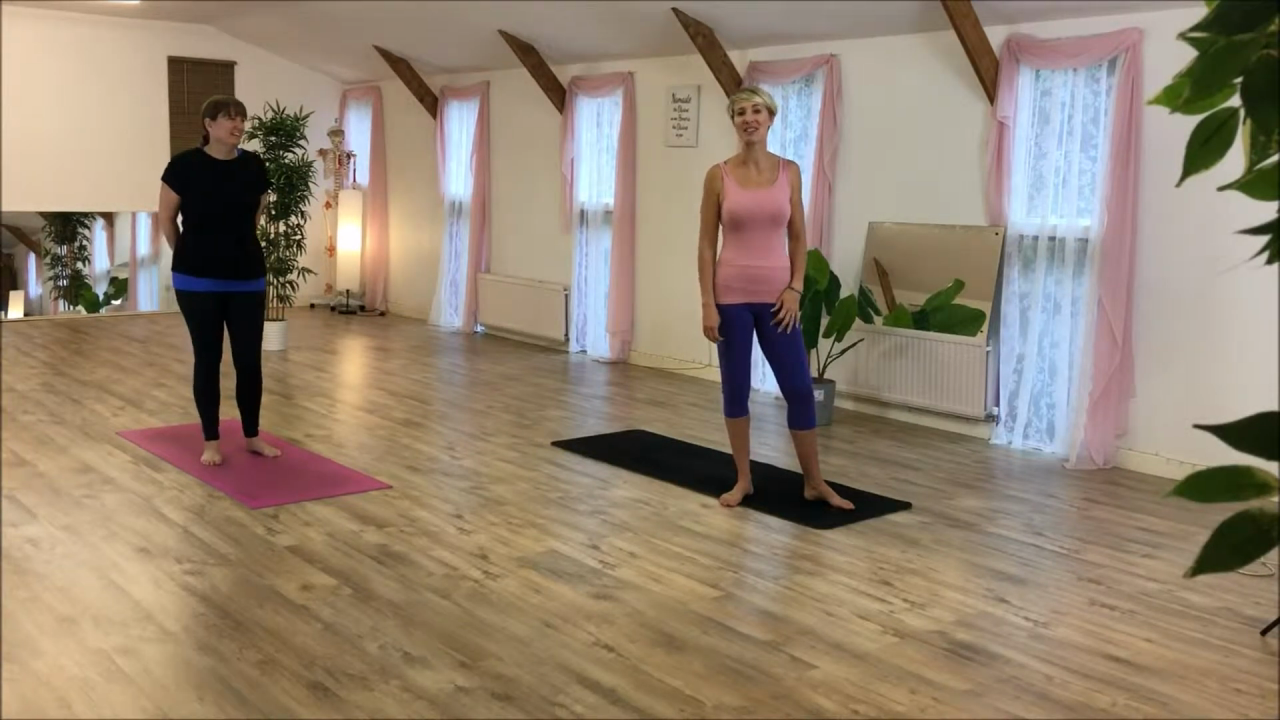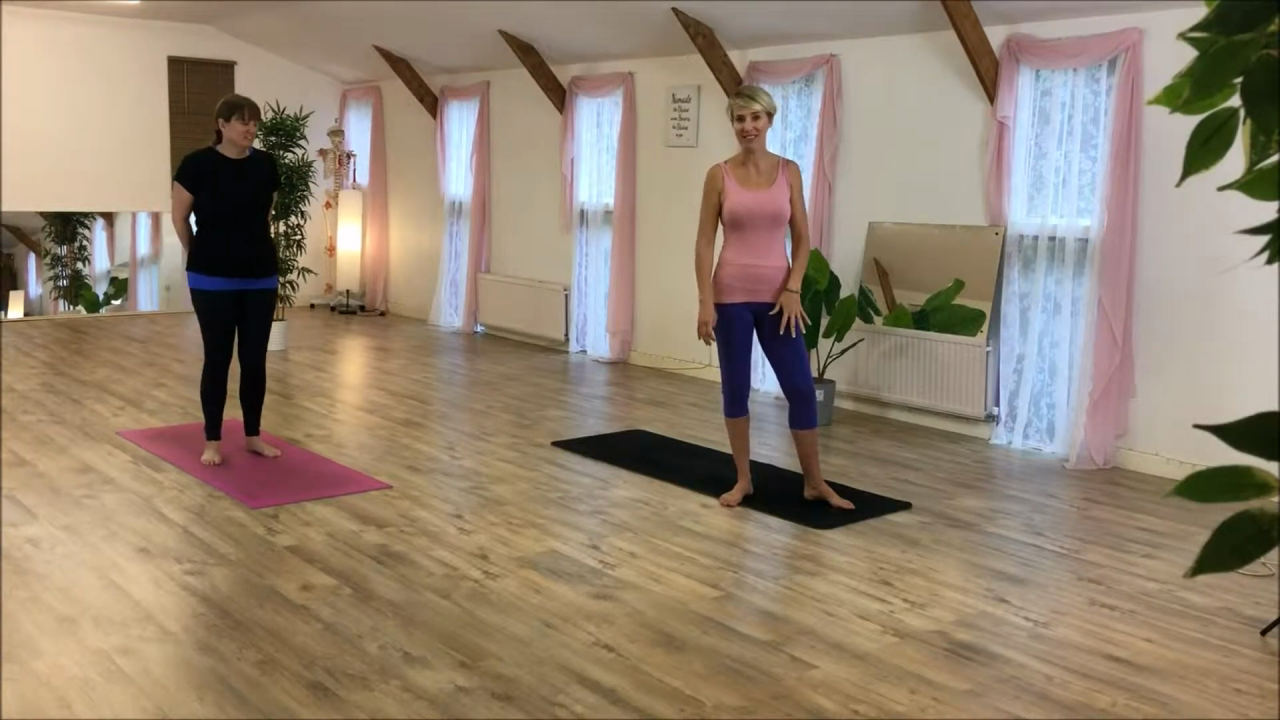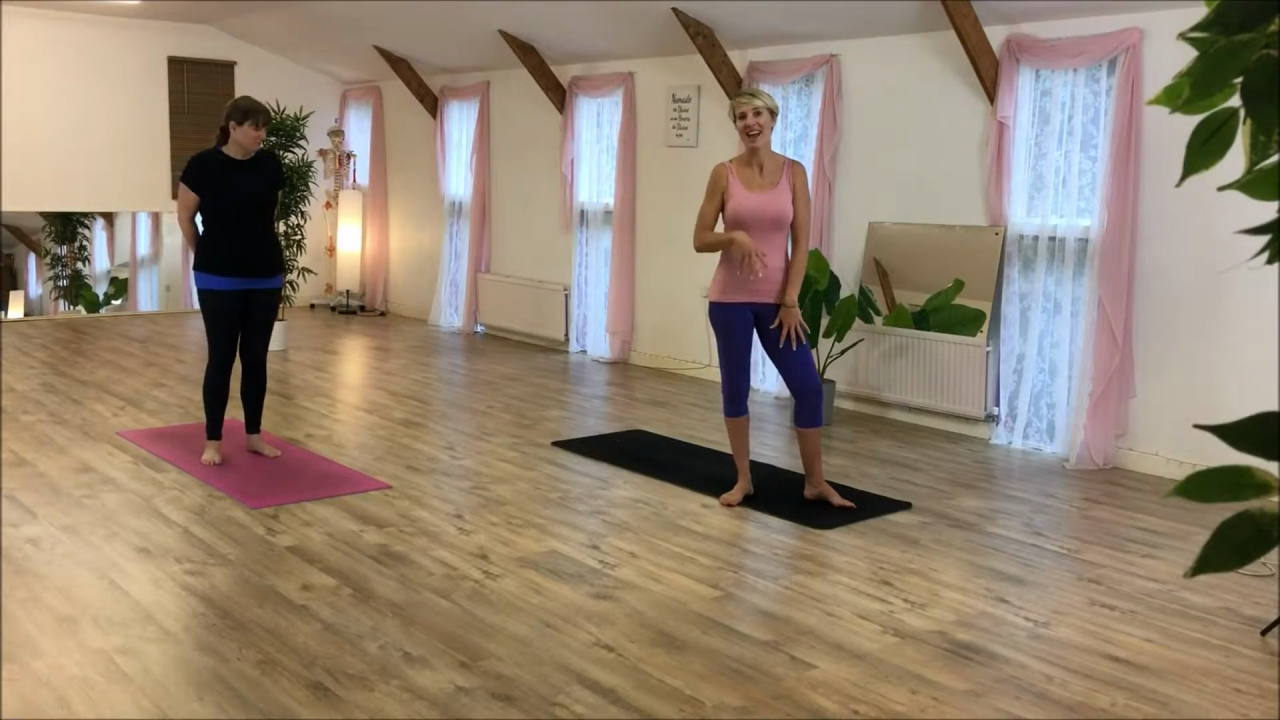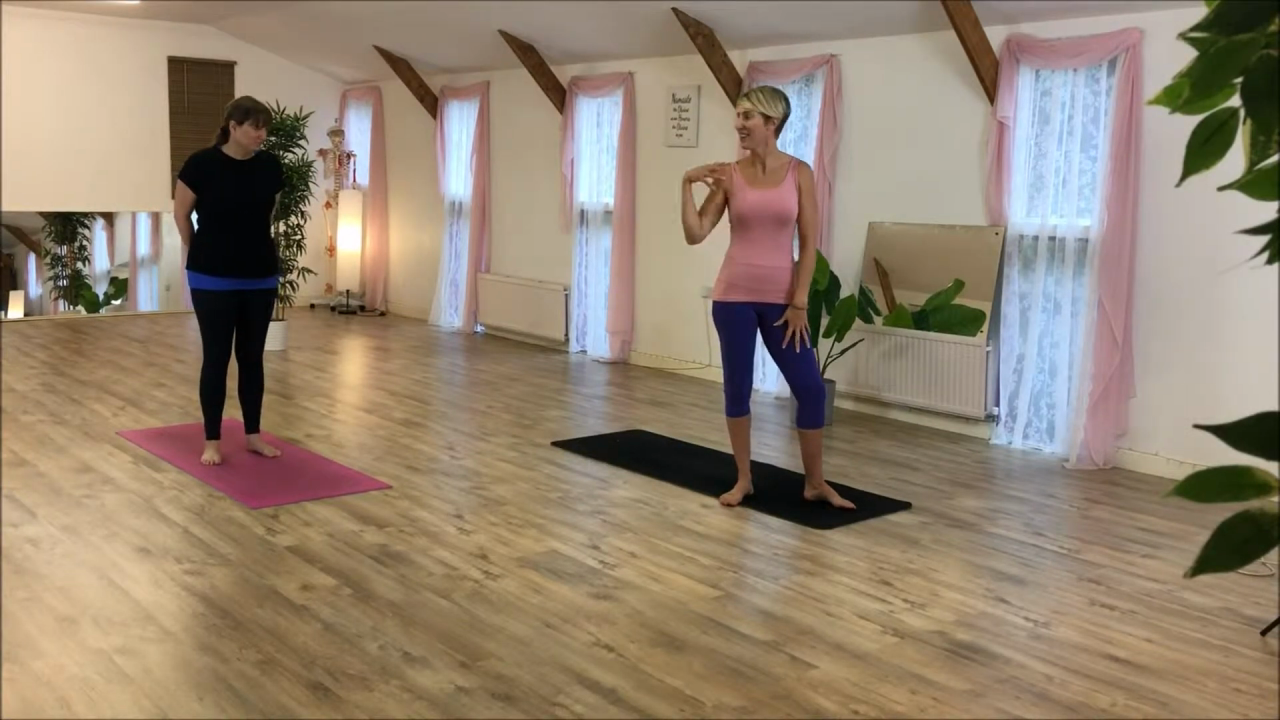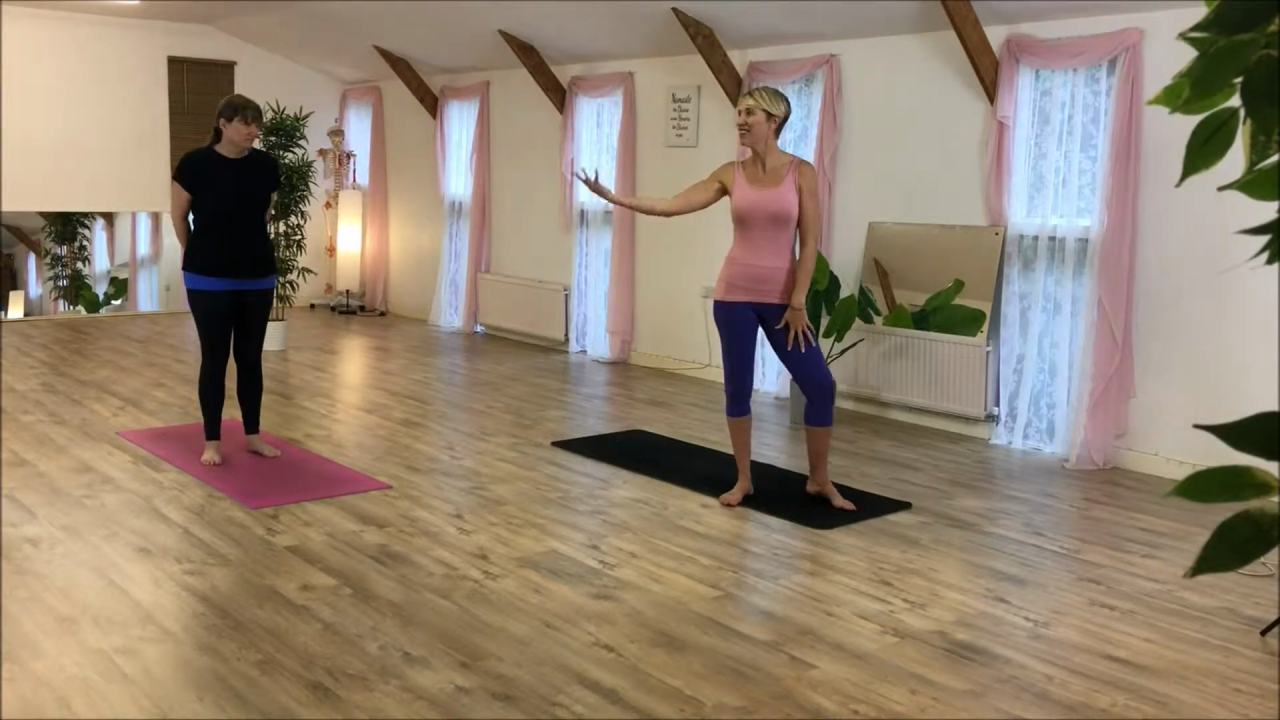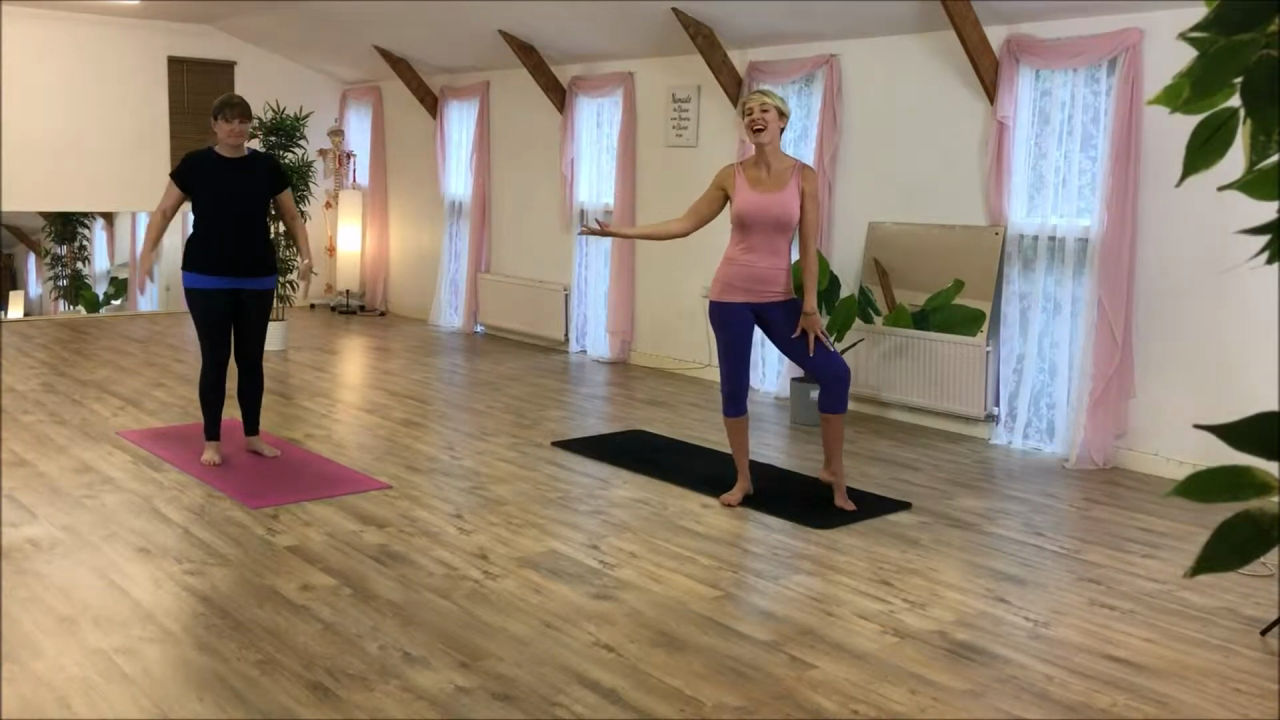
dt=0.4s
person 1, frame 1
left shoulder: (789, 171)
right shoulder: (719, 175)
left elbow: (798, 239)
right elbow: (706, 245)
left wrist: (794, 288)
right wrist: (708, 304)
left hip: (775, 295)
right hip: (731, 295)
left knee: (799, 389)
right knee: (736, 389)
left ankle: (814, 482)
right ankle: (742, 479)
person 1, frame 2
left shoulder: (788, 171)
right shoulder: (719, 175)
left elbow: (802, 240)
right elbow: (704, 244)
left wrist: (792, 289)
right wrist: (705, 301)
left hip: (776, 295)
right hip: (731, 295)
left knee: (801, 389)
right knee: (736, 389)
left ankle: (814, 482)
right ankle: (743, 479)
person 1, frame 3
left shoulder: (794, 172)
right shoulder: (723, 174)
left elbow: (800, 244)
right elbow: (700, 241)
left wrist: (790, 302)
right wrist: (733, 238)
left hip: (776, 298)
right hip: (730, 296)
left knee: (808, 387)
right knee: (735, 388)
left ankle: (816, 482)
right ankle: (743, 479)
person 1, frame 4
left shoulder: (800, 172)
right shoulder: (728, 173)
left elbow: (809, 244)
right elbow: (694, 234)
left wrist: (798, 303)
right wrist: (686, 186)
left hip: (779, 296)
right hip: (733, 295)
left knee: (809, 388)
right knee: (737, 388)
left ankle: (815, 482)
right ankle: (743, 479)
person 1, frame 5
left shoulder: (802, 172)
right shoulder: (731, 173)
left elbow: (809, 244)
right elbow: (672, 205)
left wrist: (797, 303)
right wrist: (611, 196)
left hip: (781, 297)
right hip: (736, 294)
left knee: (819, 385)
right knee: (738, 388)
left ankle: (819, 480)
right ankle: (743, 479)
person 1, frame 6
left shoulder: (803, 176)
right shoulder: (731, 176)
left elbow: (808, 247)
right elbow: (684, 225)
left wrist: (810, 307)
right wrist: (623, 231)
left hip: (778, 297)
right hip: (731, 295)
left knee: (834, 371)
right knee: (734, 388)
left ankle: (833, 470)
right ankle: (742, 479)
person 2, frame 1
left shoulder: (254, 166)
right shoulder: (185, 165)
right elbow: (166, 218)
right wrist: (189, 256)
left hip: (248, 279)
right hip: (198, 282)
left knee: (249, 360)
right knee: (207, 359)
left ankle: (252, 436)
right ankle: (211, 441)
person 2, frame 2
left shoulder: (265, 165)
right shoulder: (197, 164)
right elbow: (179, 218)
right wrist: (201, 256)
left hip: (261, 278)
right hip: (212, 281)
left knee: (255, 358)
right knee: (217, 358)
left ankle: (253, 436)
right ankle: (212, 441)
person 2, frame 3
left shoulder: (270, 165)
right shoulder: (203, 165)
right elbow: (185, 218)
right wrist: (207, 256)
left hip: (266, 277)
right hip: (219, 280)
left knee: (256, 357)
right knee: (221, 357)
left ankle: (254, 435)
right ankle: (213, 441)
person 2, frame 4
left shoulder: (271, 166)
right shoulder: (202, 164)
right elbow: (181, 214)
right wrist: (201, 254)
left hip: (261, 278)
right hip: (213, 280)
left knee: (252, 357)
right knee: (216, 357)
left ankle: (253, 435)
right ankle: (212, 440)
person 2, frame 5
left shoulder: (266, 165)
right shoulder: (195, 164)
right elbow: (179, 217)
right wrist: (200, 256)
left hip: (258, 278)
right hip: (209, 281)
left knee: (250, 357)
right knee: (215, 358)
left ankle: (253, 435)
right ankle: (212, 441)
person 2, frame 6
left shoulder: (266, 166)
right shoulder: (194, 165)
left elbow: (291, 216)
right elbow: (164, 211)
left wrist: (304, 256)
right wrist: (147, 252)
left hip: (255, 279)
right hip: (205, 279)
left knee: (251, 358)
right knee: (215, 358)
left ankle: (252, 436)
right ankle: (211, 441)
